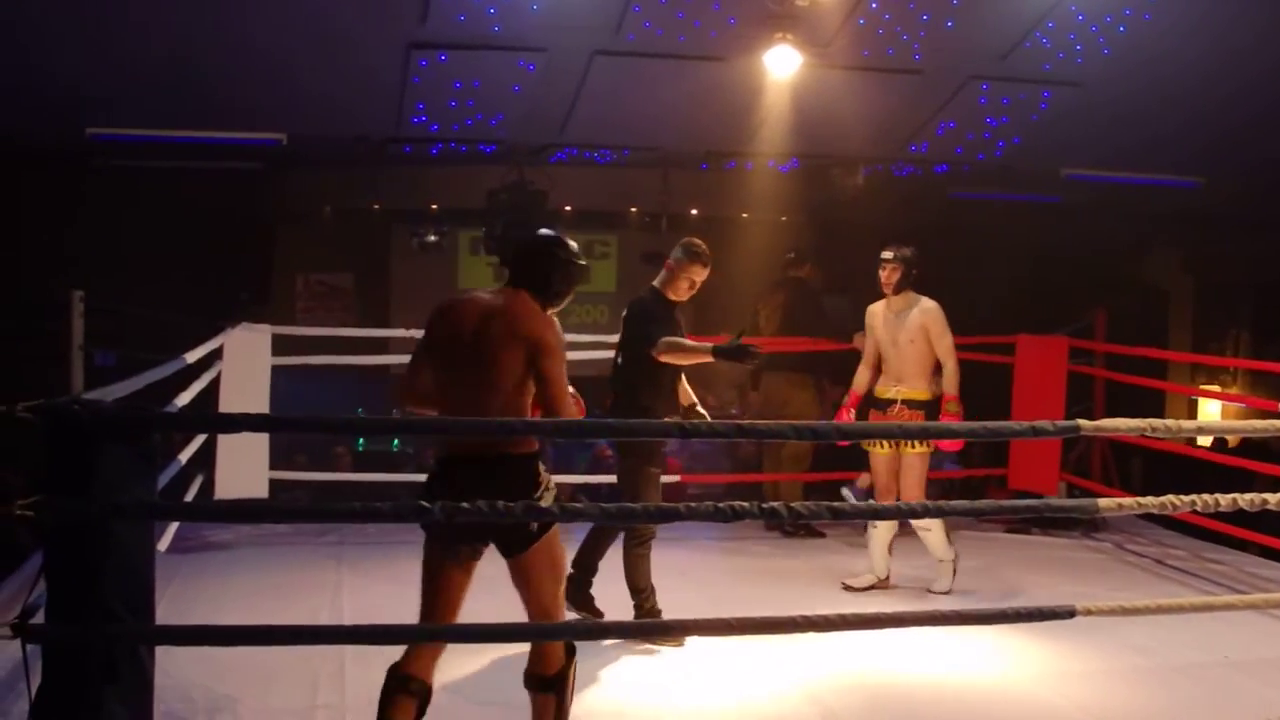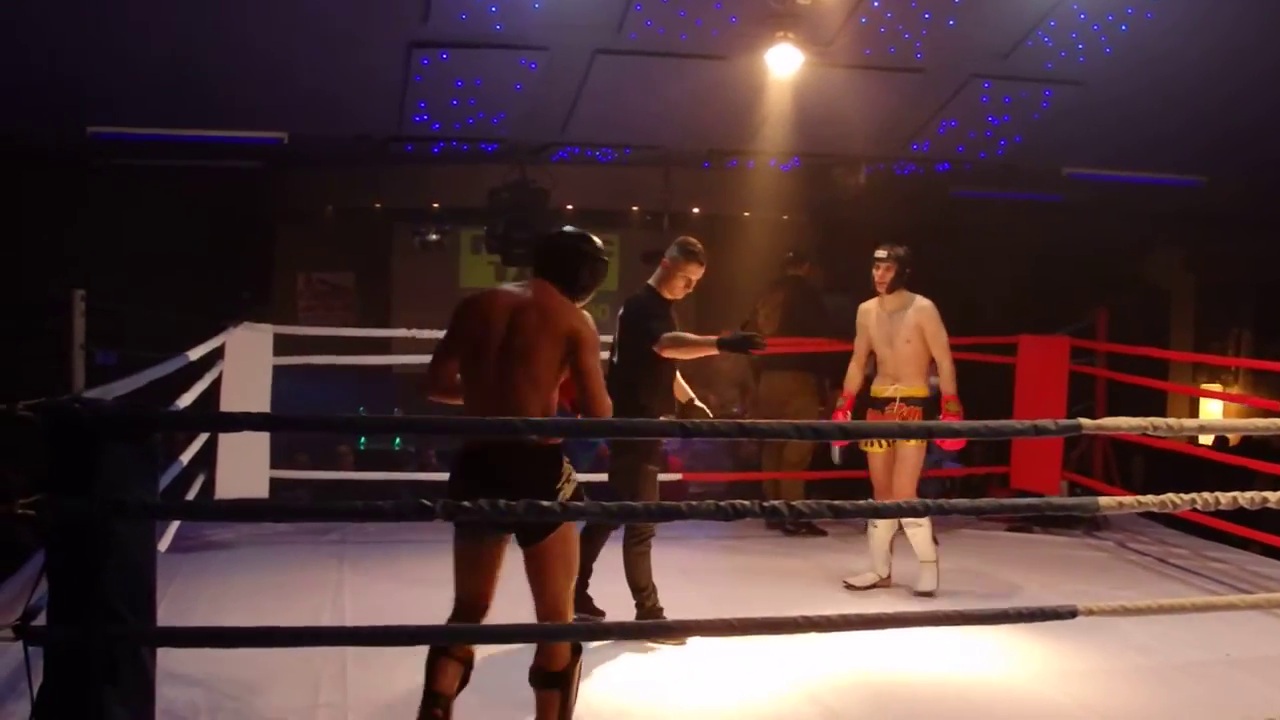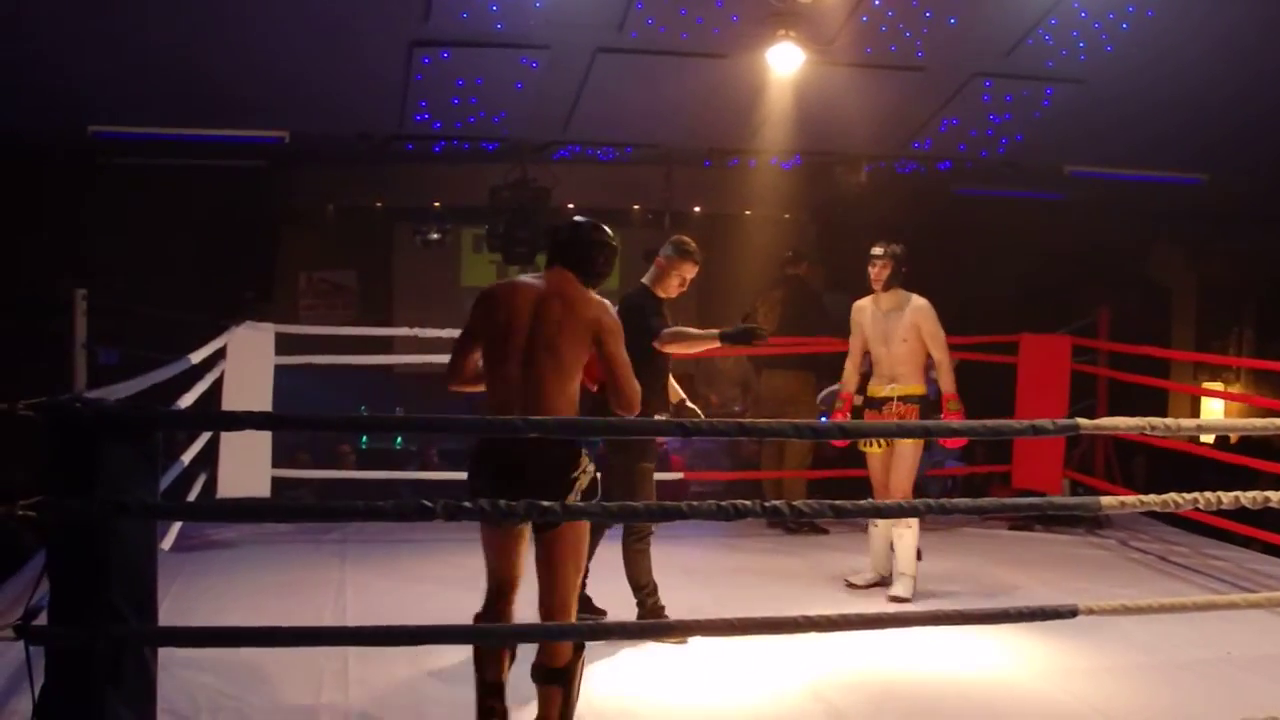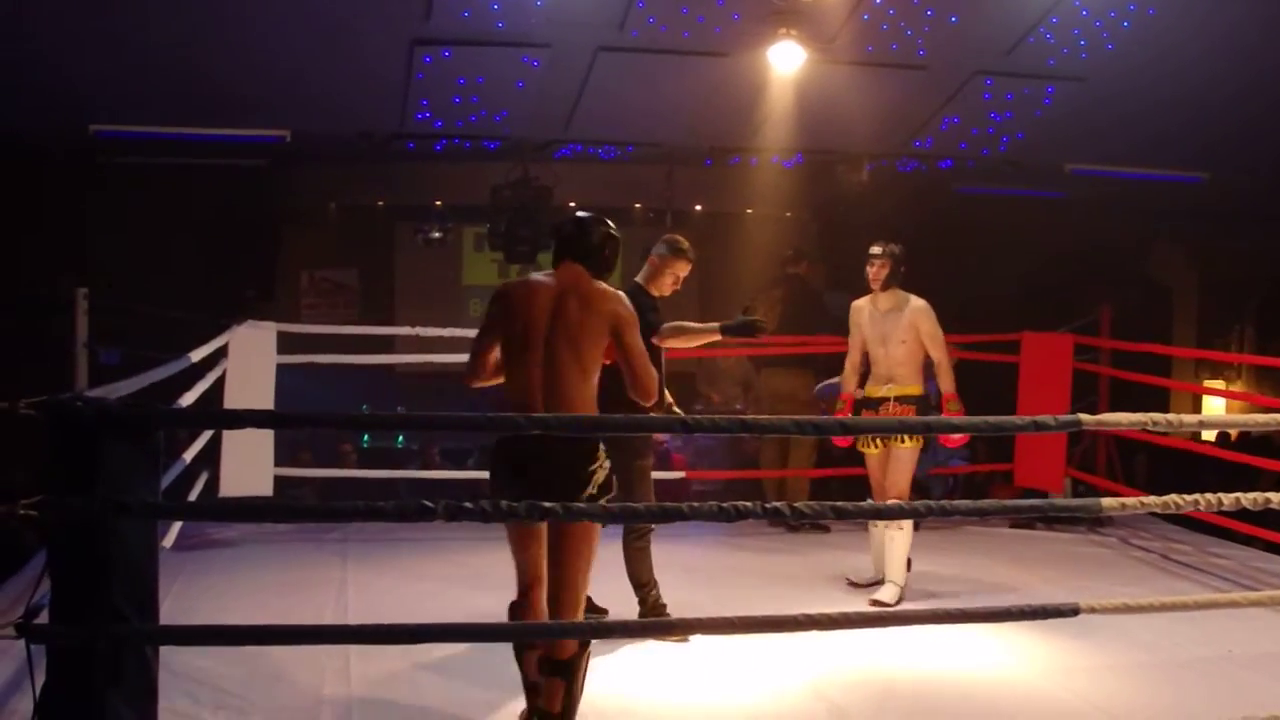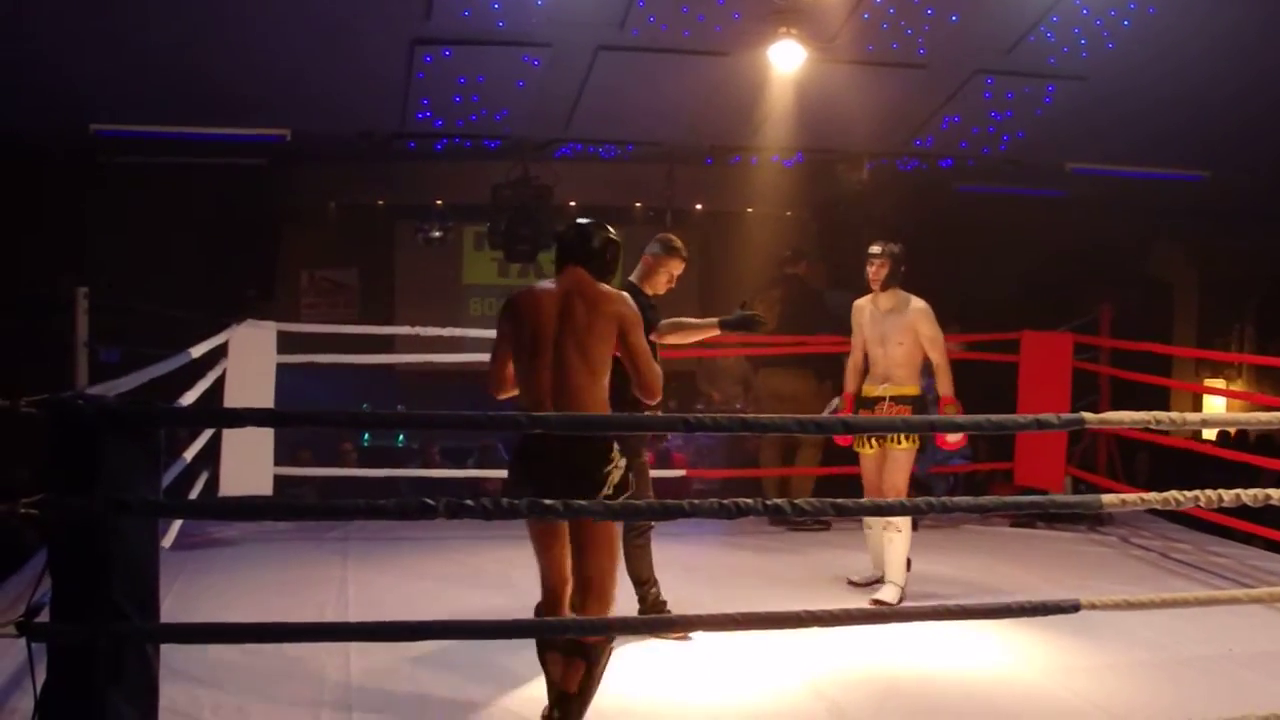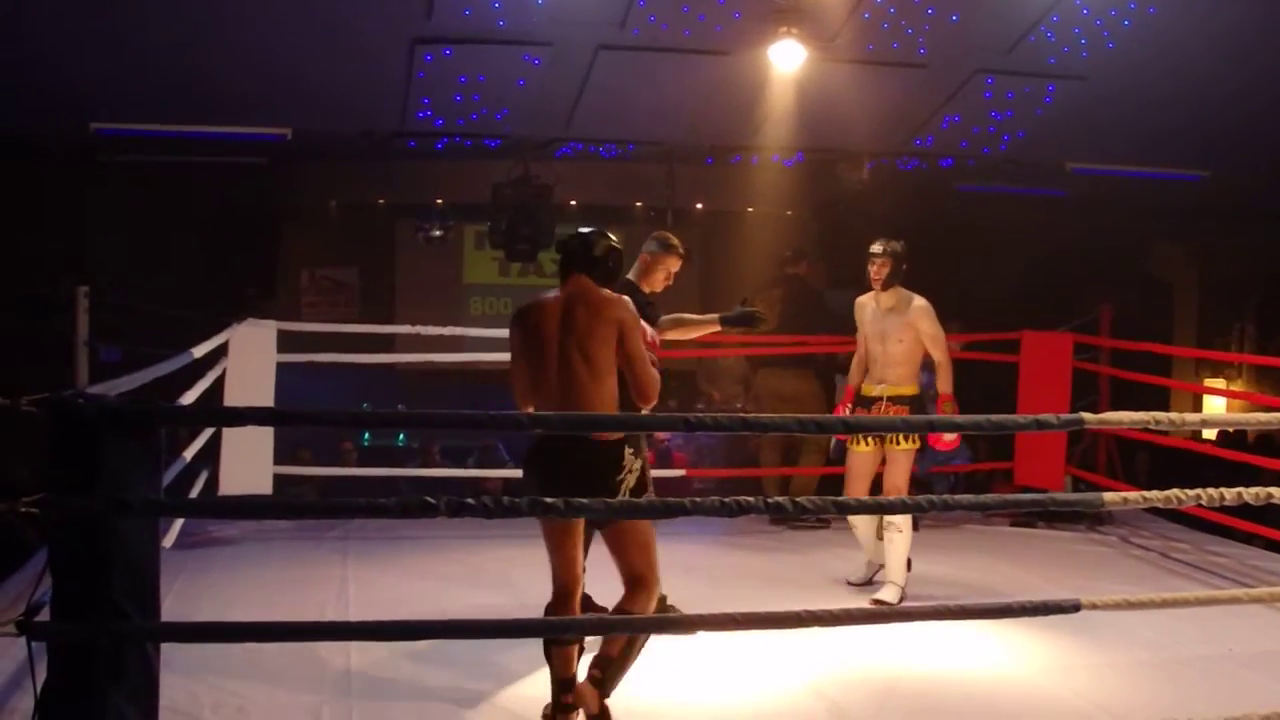
dt=0.1s
person 1, frame 1
left shoulder: (449, 313)
right shoulder: (539, 326)
left elbow: (413, 396)
right elbow: (560, 419)
right wrist: (572, 408)
left hip: (451, 480)
right hip: (513, 479)
left knee: (428, 637)
right knee: (548, 624)
person 1, frame 2
left shoulder: (476, 306)
right shoulder: (572, 322)
left elbow: (436, 386)
right elbow: (598, 416)
right wrist: (557, 390)
left hip: (476, 467)
right hip: (538, 471)
left knee: (467, 614)
right knee: (555, 620)
person 1, frame 3
left shoulder: (495, 297)
right shoulder: (595, 310)
left elbow: (458, 376)
right elbow: (628, 404)
left hip: (495, 458)
right hip: (556, 462)
left knee: (500, 592)
right knee: (559, 615)
person 1, frame 4
left shoulder: (511, 294)
right shoulder: (611, 303)
left elbow: (477, 373)
right elbow: (646, 391)
left hip: (515, 452)
right hip: (574, 455)
left knee: (531, 588)
right knee: (567, 608)
person 1, frame 5
left shoulder: (520, 303)
right shoulder: (616, 304)
left elbow: (498, 386)
right elbow: (651, 391)
left hip: (533, 453)
right hip: (590, 455)
left knee: (554, 588)
right knee: (596, 601)
person 1, frame 6
left shoulder: (527, 315)
right shoulder: (617, 308)
right elbow: (646, 397)
right wrist: (646, 361)
left hip: (548, 458)
right hip: (604, 459)
left knee: (566, 585)
right knee: (643, 584)
person 2, frame 1
left shoulder: (669, 308)
right shoulder: (645, 307)
right elbow: (664, 349)
left wrist: (691, 404)
right wrist: (717, 351)
left hip: (650, 422)
right hip: (636, 422)
right knee: (641, 520)
left ankle: (577, 586)
right ankle: (645, 613)
person 2, frame 2
left shoulder: (660, 306)
right shoulder: (642, 306)
right elbow: (667, 344)
left wrist: (690, 401)
right wrist: (722, 344)
left hip: (638, 422)
right hip: (636, 423)
right knee: (640, 521)
left ankle: (574, 589)
right ankle: (648, 612)
person 2, frame 3
left shoulder: (651, 304)
right shoulder: (637, 303)
right elbow: (668, 340)
left wrist: (680, 402)
right wrist: (723, 337)
left knee: (609, 507)
right knee: (638, 518)
right ankle: (649, 610)
person 2, frame 4
left shoulder: (643, 302)
right shoulder: (633, 301)
right elbow: (666, 334)
left wrist: (667, 404)
right wrist: (724, 329)
left hip: (627, 419)
right hip: (625, 420)
right ankle: (650, 608)
person 2, frame 5
left shoulder: (639, 301)
right shoulder: (628, 300)
right elbow: (663, 332)
left wrist: (652, 407)
right wrist: (722, 324)
left hip: (621, 417)
right hip: (621, 418)
right ankle: (651, 605)
person 2, frame 6
left shoulder: (637, 298)
right shoulder: (625, 297)
right elbow: (664, 328)
right wrist: (723, 321)
left hip: (622, 414)
right hip: (619, 416)
person 3, frame 1
left shoulder: (928, 310)
right shoulder: (873, 312)
left elbow: (949, 363)
left wrist: (950, 411)
right wrist: (850, 404)
left hip: (918, 407)
right hip: (880, 405)
left knee: (911, 496)
right knee: (883, 493)
left ankle: (945, 558)
right ankle: (879, 571)
person 3, frame 2
left shoulder: (922, 310)
right shoulder: (866, 311)
left elbow: (944, 361)
right elbow: (858, 361)
left wrist: (951, 410)
right wrist: (844, 405)
left hip: (914, 404)
right hip: (877, 402)
left knee: (903, 491)
right knee: (881, 492)
left ankle: (928, 561)
right ankle: (880, 570)
person 3, frame 3
left shoulder: (919, 308)
right shoulder: (861, 309)
left elbow: (942, 359)
right elbow: (853, 360)
left wrist: (952, 408)
right wrist: (842, 405)
left hip: (911, 403)
right hip: (875, 403)
left knee: (899, 491)
right knee: (880, 492)
left ankle: (906, 574)
right ankle: (880, 568)
person 3, frame 4
left shoulder: (917, 309)
right shoulder: (858, 309)
left elbow: (940, 359)
left wrist: (951, 408)
right wrist: (844, 407)
left hip: (908, 404)
right hip: (871, 403)
left knee: (896, 493)
right knee: (879, 493)
left ankle: (895, 581)
right ankle: (880, 569)
person 3, frame 5
left shoulder: (917, 310)
right shoulder: (860, 308)
left elbow: (940, 362)
left wrist: (949, 410)
right wrist: (847, 405)
left hip: (905, 404)
right hip: (869, 402)
left knee: (894, 494)
right knee: (872, 493)
left ankle: (895, 581)
right ankle: (880, 567)
person 3, frame 6
left shoulder: (917, 309)
right shoulder: (862, 305)
left elbow: (942, 360)
left wrist: (947, 408)
right wrist: (848, 398)
left hip: (904, 404)
right hip: (867, 402)
left knee: (895, 493)
right knee: (854, 490)
left ankle: (896, 581)
right ankle: (877, 556)
person 4, frame 1
left shoulder: (767, 297)
right shoulder: (806, 293)
left elbow: (755, 340)
right elbow: (821, 333)
left wrist: (755, 386)
left hip: (770, 377)
right hip: (798, 377)
left knee: (774, 444)
right knee: (797, 447)
right ankle: (791, 517)
person 4, frame 2
left shoulder: (766, 297)
right shoulder: (807, 294)
right elbow: (822, 332)
left wrist: (760, 371)
left hip: (768, 375)
right hip: (797, 375)
left knee: (774, 442)
right knee: (798, 445)
right ankle: (792, 516)
person 4, frame 3
left shoulder: (765, 297)
right shoulder: (806, 293)
right elbow: (823, 332)
left hip: (768, 375)
right hip: (797, 374)
left knee: (772, 442)
right knee: (799, 444)
person 4, frame 4
left shoulder: (764, 296)
right shoulder: (807, 293)
right elbow: (825, 329)
left hip: (767, 374)
right hip: (797, 373)
left knee: (772, 440)
right knee: (803, 441)
person 4, frame 5
left shoulder: (763, 296)
right shoulder: (807, 293)
right elbow: (827, 329)
left hip: (766, 374)
right hip: (797, 373)
left knee: (771, 440)
right knee: (809, 440)
person 4, frame 6
left shoulder: (764, 296)
right shoulder: (807, 293)
right elbow: (828, 328)
left wrist: (759, 367)
left hip: (766, 375)
right hip: (798, 374)
left knee: (771, 440)
right knee: (814, 437)
